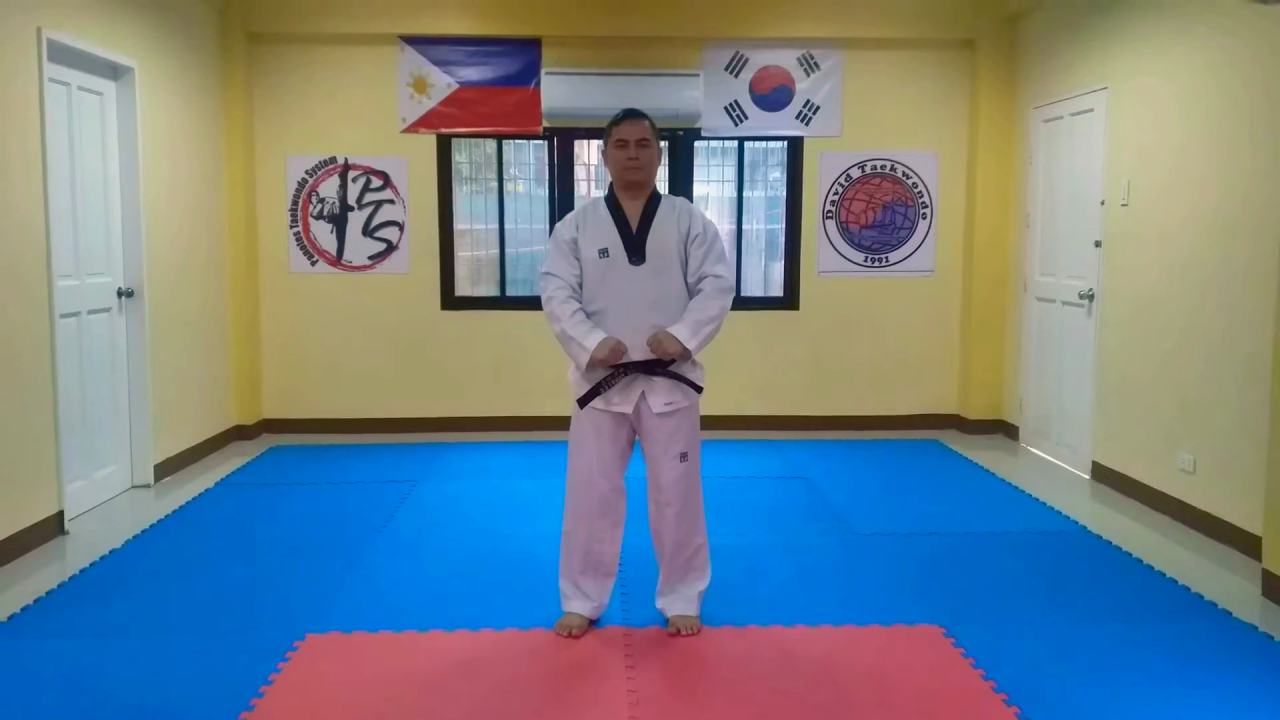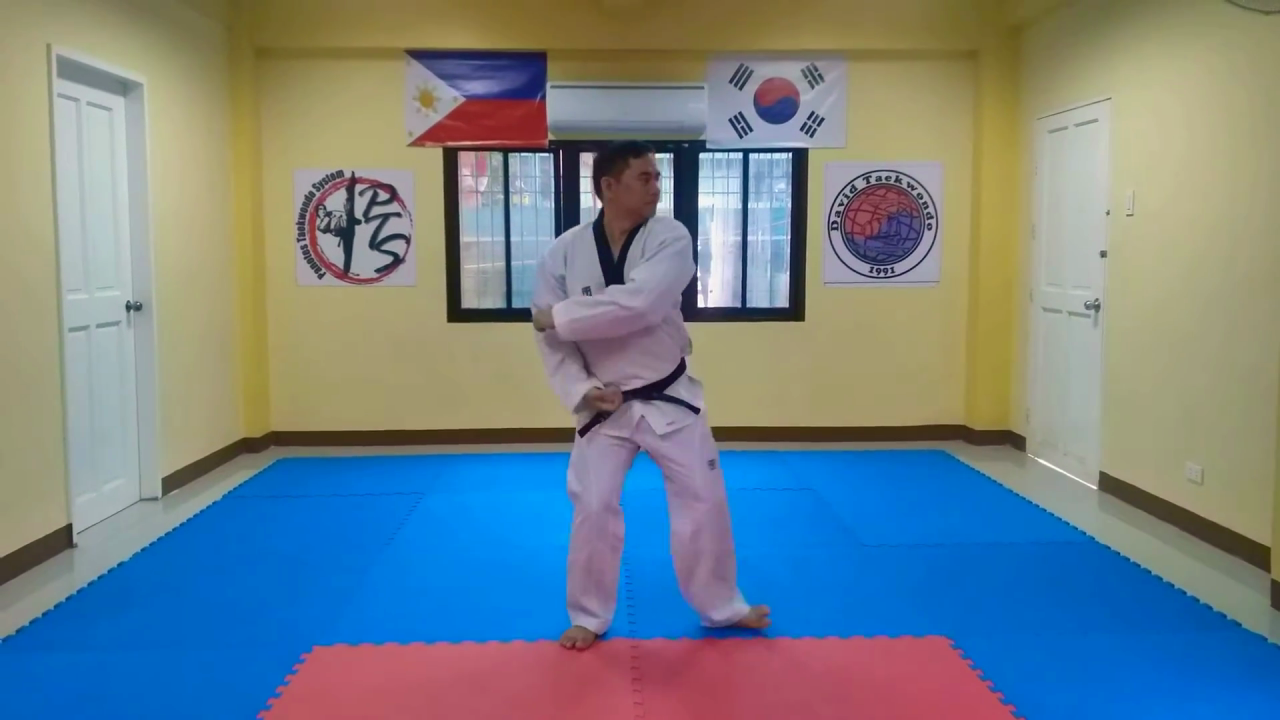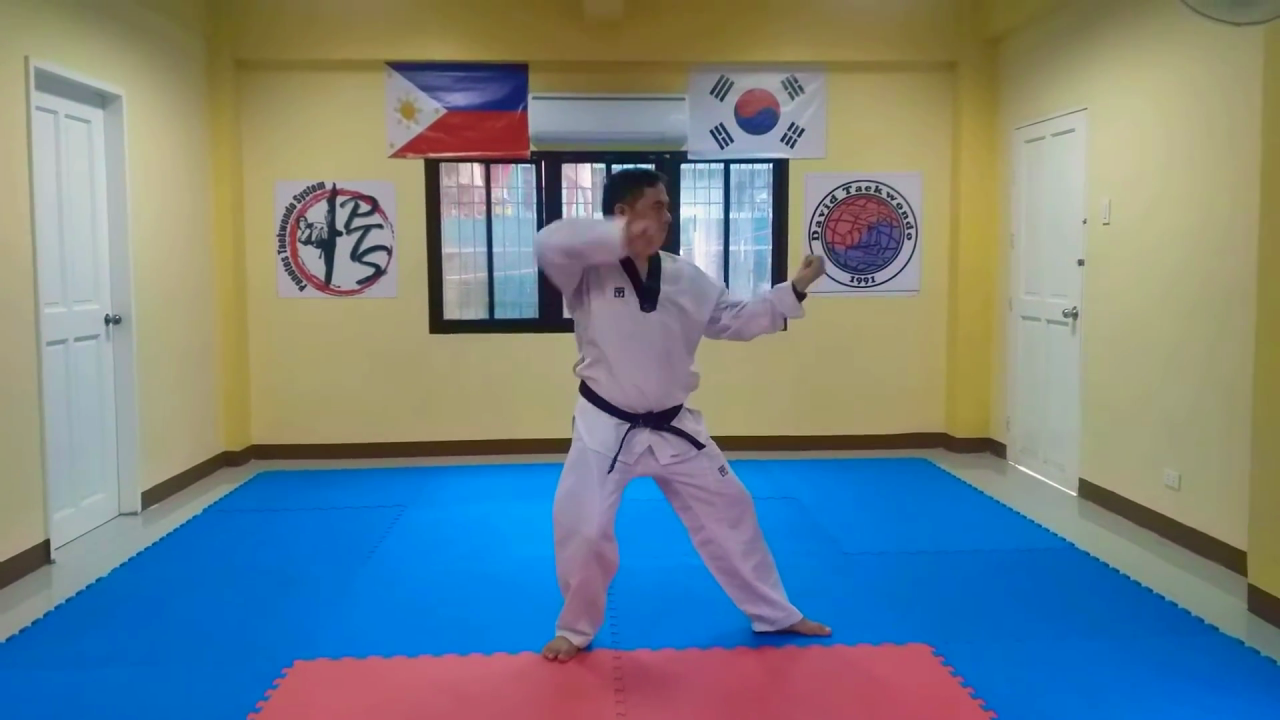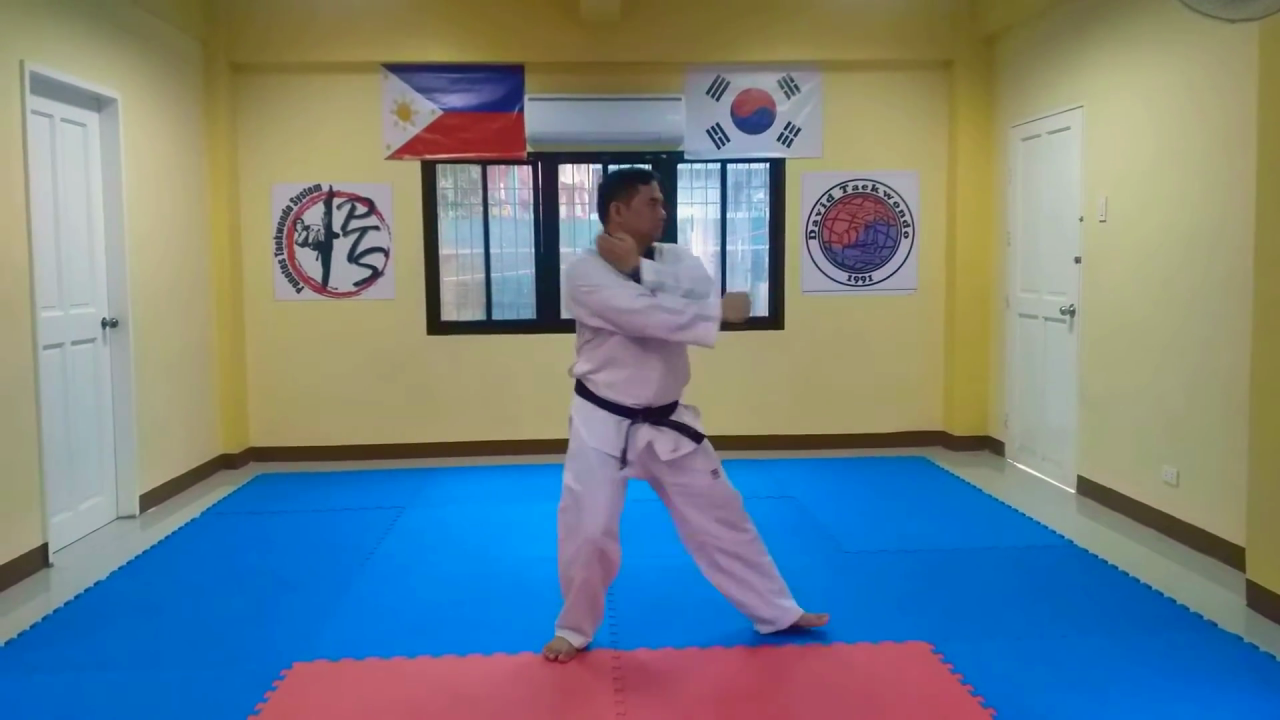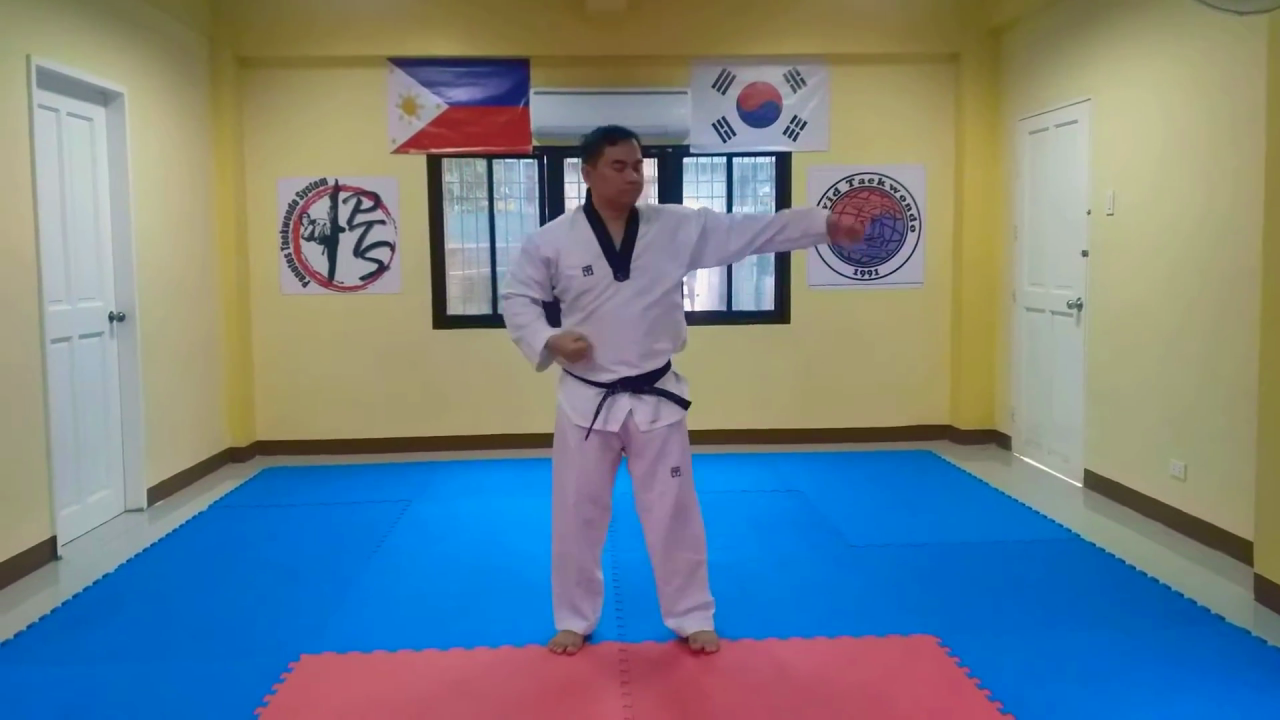
dt=1s
person 1, frame 1
left shoulder: (688, 220)
right shoulder: (577, 225)
left elbow: (718, 285)
right elbow: (555, 292)
left wrist: (683, 336)
right wrist: (590, 343)
left hip: (670, 378)
right hip: (601, 379)
left knee: (677, 493)
right knee: (591, 493)
left ankle: (681, 600)
right ankle: (582, 602)
person 1, frame 2
left shoulder: (671, 238)
right shoulder: (563, 253)
left elbow: (639, 301)
right elbow: (549, 337)
left wrist: (558, 316)
right wrist: (580, 389)
left hip: (668, 397)
right hip: (598, 401)
left knee: (703, 499)
right knee: (594, 509)
left ankle: (723, 606)
right ankle: (588, 616)
person 1, frame 3
left shoulder: (685, 276)
right shoulder: (588, 265)
left elbow: (735, 320)
right elbow: (550, 242)
left wrist: (795, 290)
right wrist: (621, 234)
left hip: (674, 427)
right hip: (606, 426)
left knee: (728, 514)
right knee: (584, 530)
left ankle: (776, 614)
right ankle: (575, 628)
person 1, frame 4
left shoulder: (674, 258)
right shoulder: (585, 269)
left elbow: (700, 293)
right elbow: (648, 315)
left wrist: (638, 265)
right wrist: (720, 313)
left hip: (669, 422)
right hip: (604, 423)
left knee: (722, 513)
right knee: (588, 530)
left ankle: (780, 612)
right ankle: (575, 627)
person 1, frame 5
left shoulder: (677, 225)
right shoulder: (552, 240)
left elbow: (753, 229)
right elbow: (517, 298)
left wrist: (820, 224)
right wrist: (548, 340)
left hip: (657, 397)
right hip: (588, 398)
left knee: (674, 511)
right knee: (579, 513)
left ankle: (691, 617)
right ankle: (575, 621)
